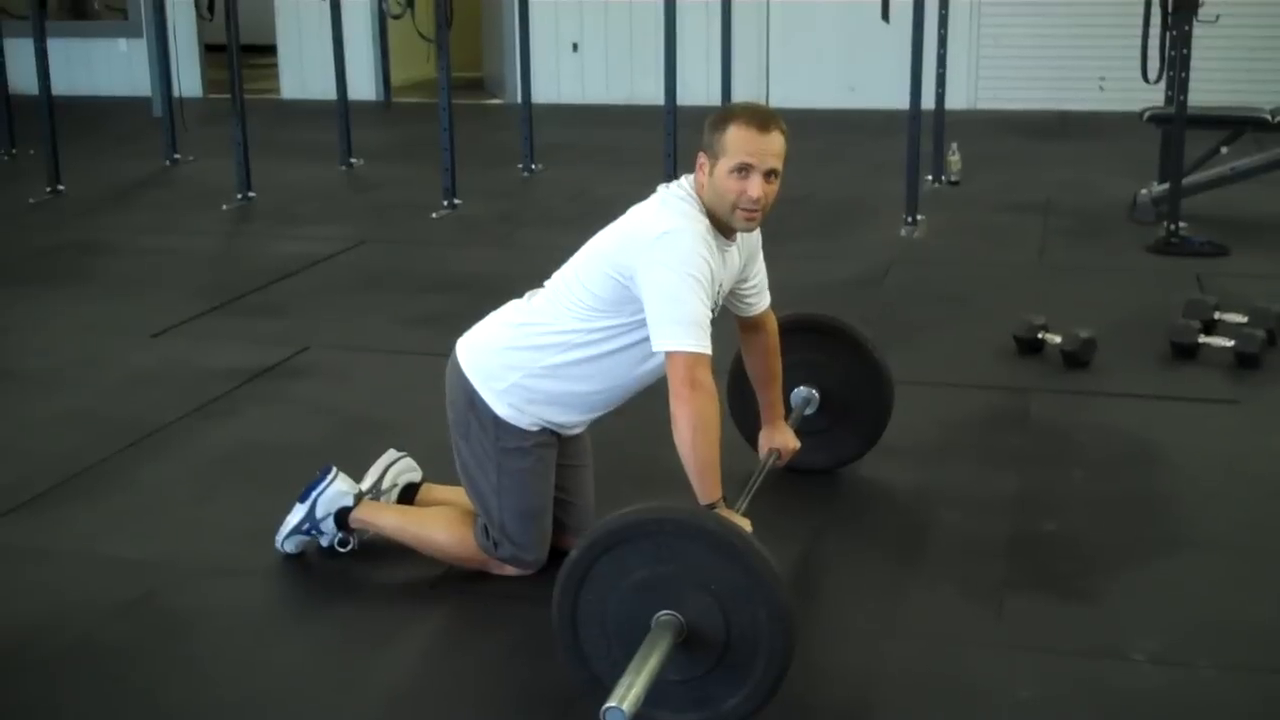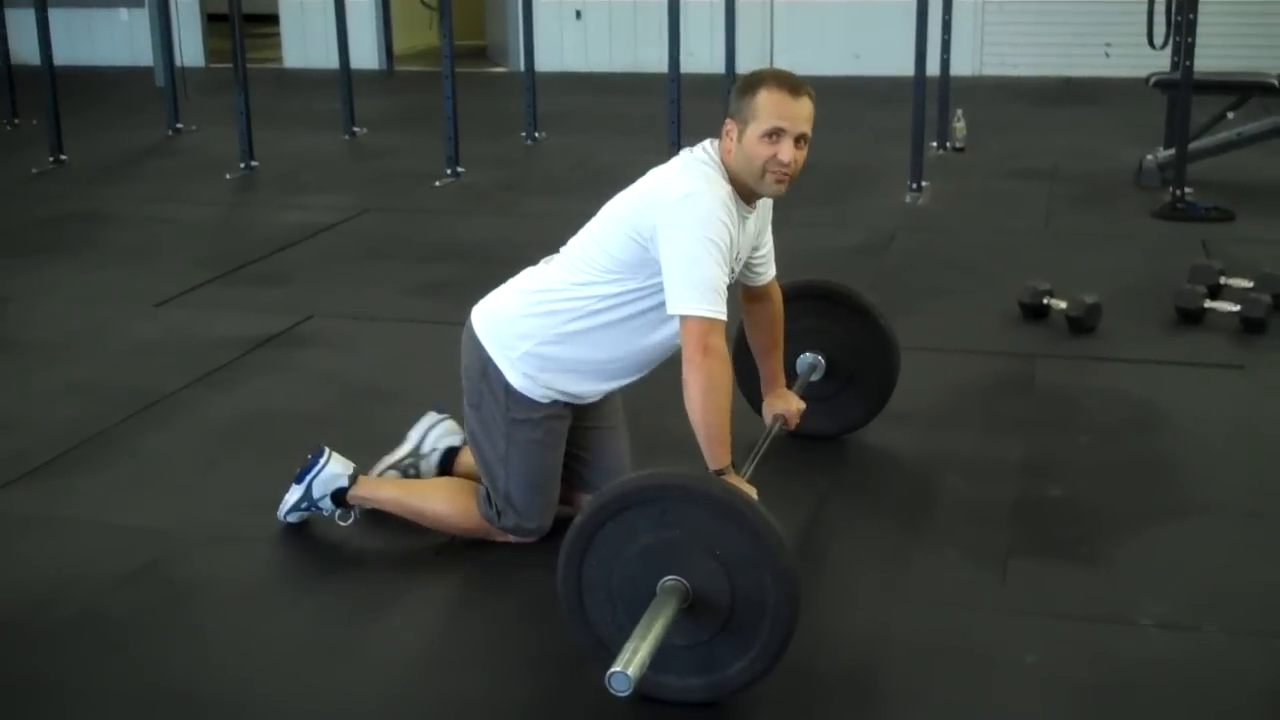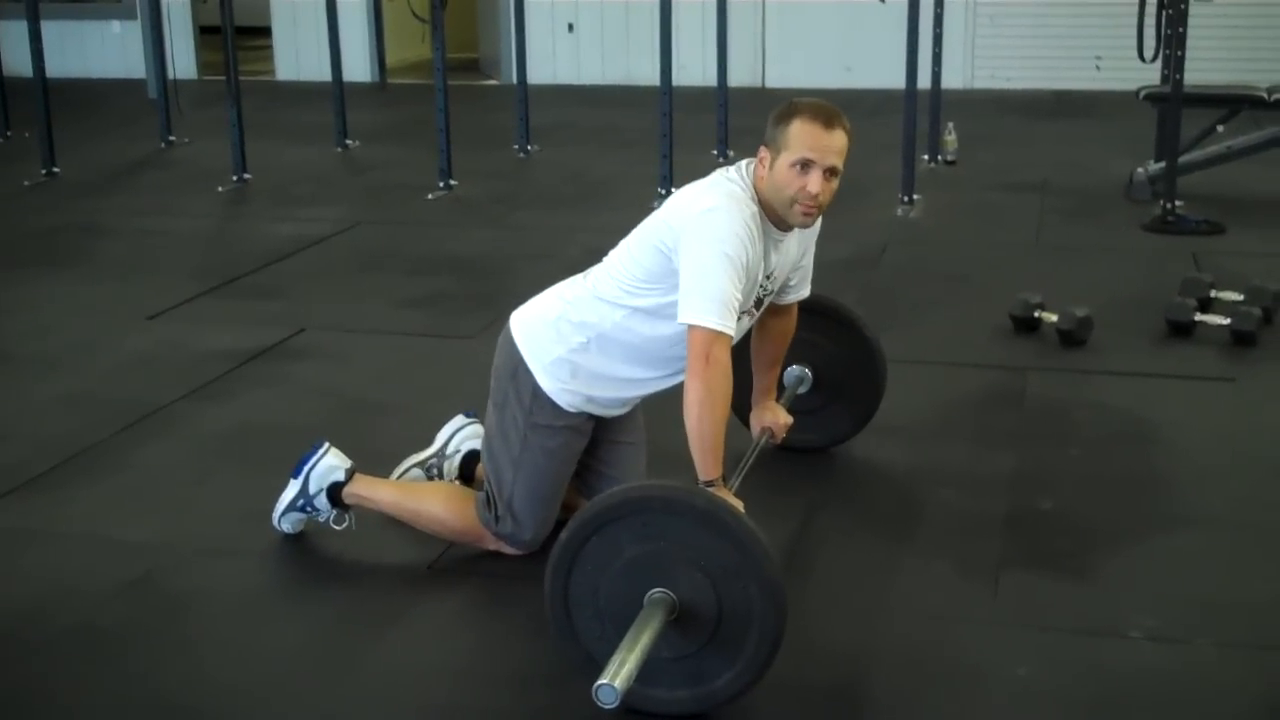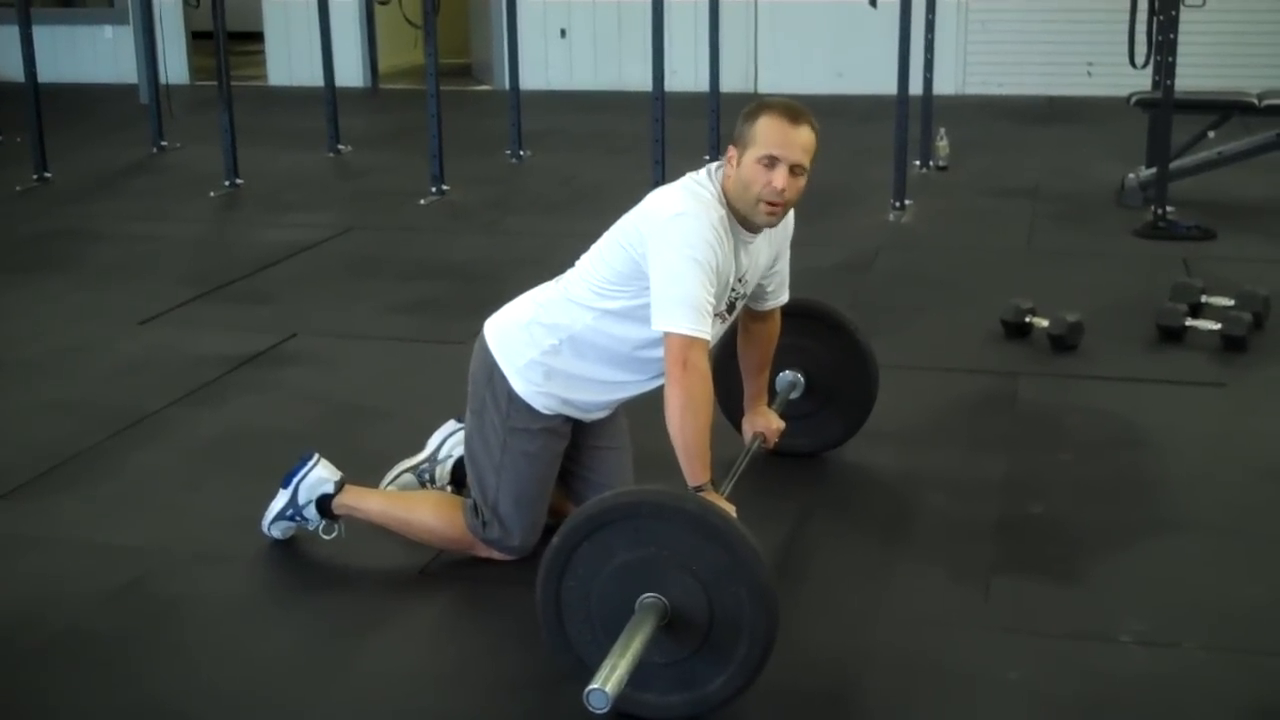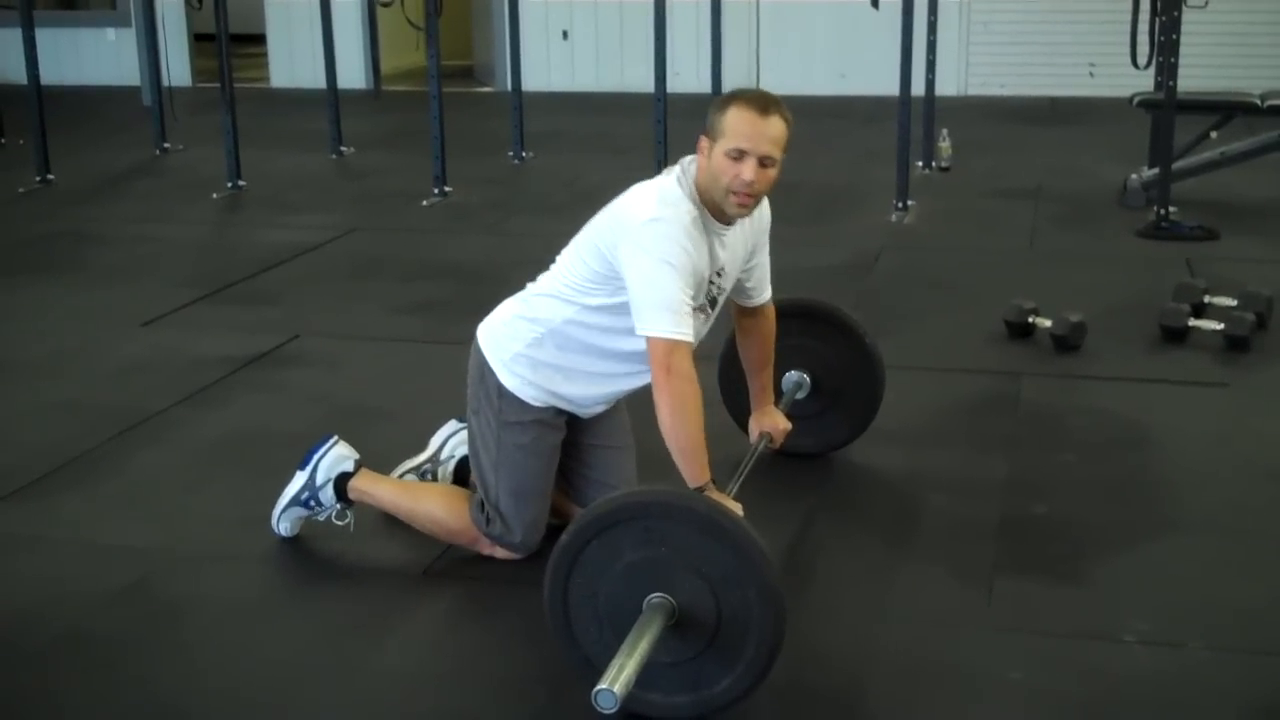
dt=1s
person 1, frame 1
left shoulder: (737, 223)
right shoulder: (676, 239)
left elbow: (757, 322)
right elbow: (690, 387)
left wrist: (774, 420)
right wrist: (714, 510)
left hip: (543, 389)
right hip: (502, 389)
left knee: (567, 534)
right knee: (515, 555)
left ankle: (405, 492)
right ankle: (347, 508)
person 1, frame 2
left shoulder: (753, 188)
right shoulder: (698, 202)
left elbow: (760, 291)
right elbow: (704, 350)
left wrist: (775, 388)
right wrist: (723, 476)
left hip: (567, 358)
right hip: (520, 359)
left knee: (599, 499)
right knee: (518, 523)
left ankle: (447, 454)
right ankle: (343, 485)
person 1, frame 3
left shoulder: (799, 212)
right shoulder: (721, 217)
left elbow: (778, 305)
right elbow: (708, 359)
left wrist: (764, 400)
right wrist: (712, 488)
left hip: (604, 378)
right hip: (554, 367)
right knee: (513, 534)
left ankle: (470, 455)
right ankle: (339, 483)
person 1, frame 4
left shoulder: (774, 217)
right shoulder: (689, 221)
left elbow: (761, 312)
right elbow: (685, 365)
left wrist: (756, 406)
right wrist: (702, 492)
left hip: (585, 385)
right hip: (531, 371)
right knee: (503, 540)
left ankle: (462, 457)
right ankle: (328, 494)
person 1, frame 5
left shoulder: (748, 209)
right shoulder: (660, 223)
left elbow: (754, 308)
right elbow: (670, 370)
left wrist: (762, 405)
right wrist: (703, 492)
left hip: (585, 384)
right hip: (523, 371)
right knee: (508, 539)
left ankle: (468, 457)
right ankle: (345, 478)
